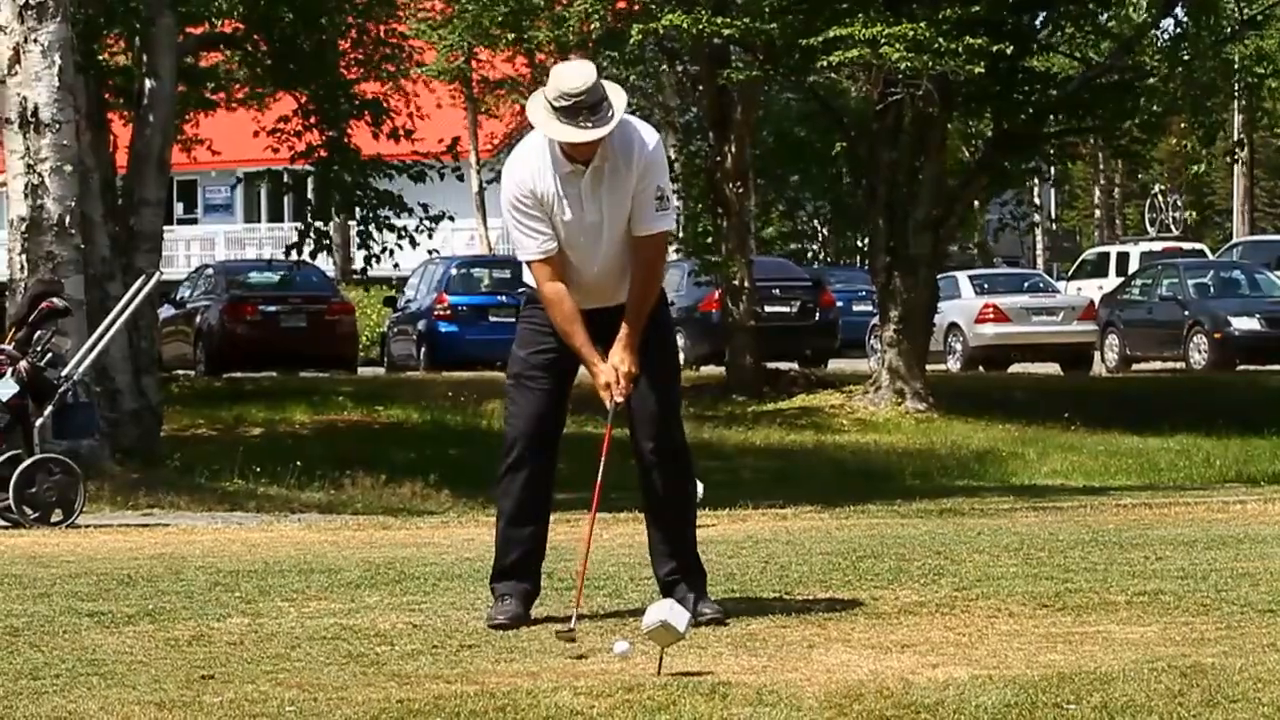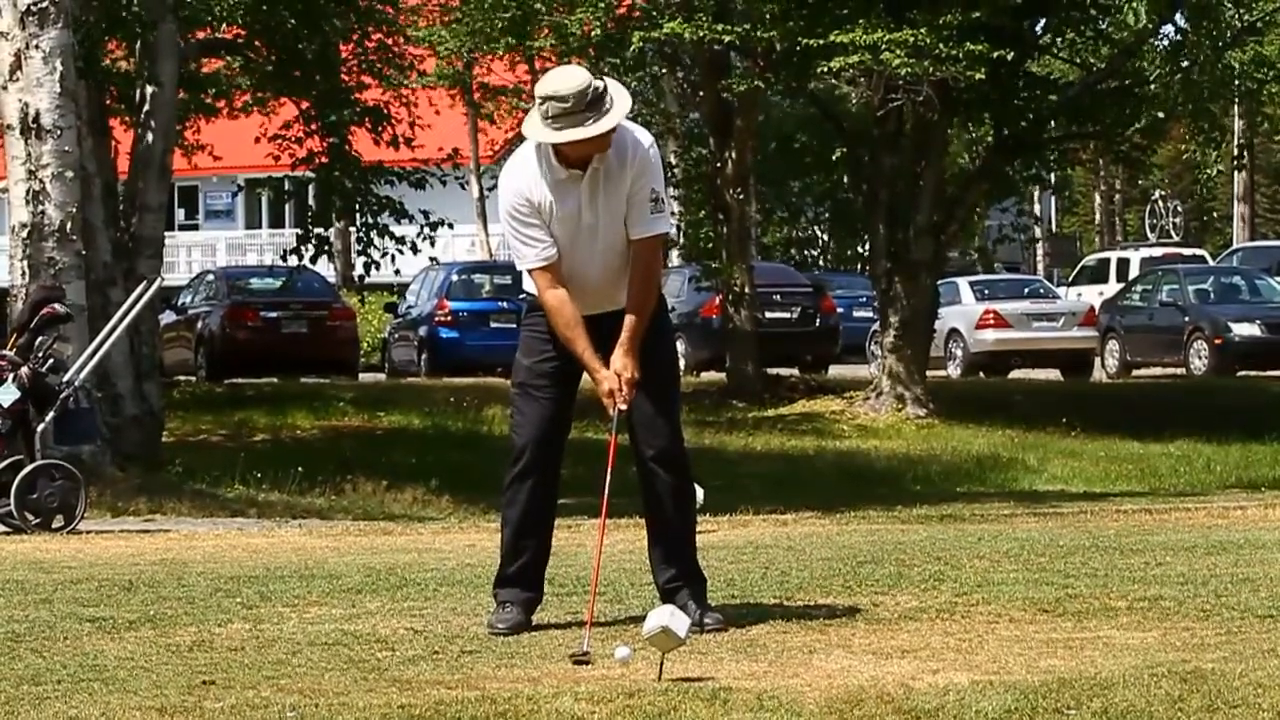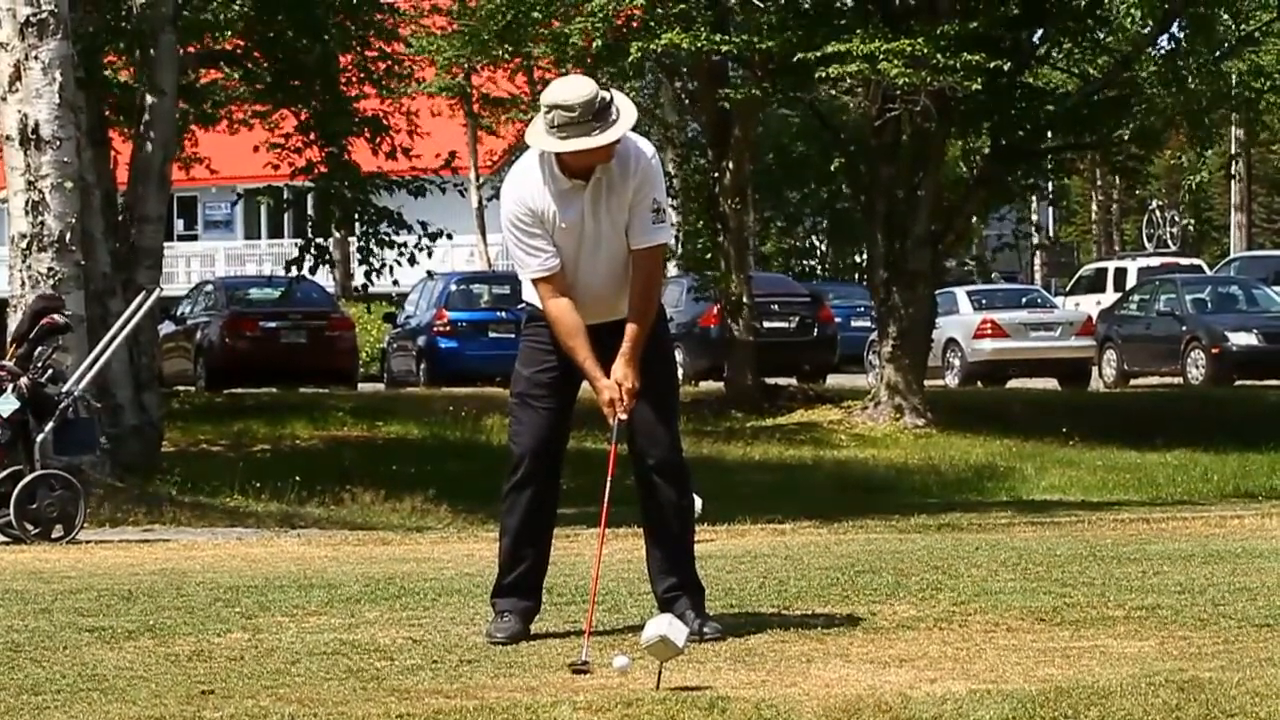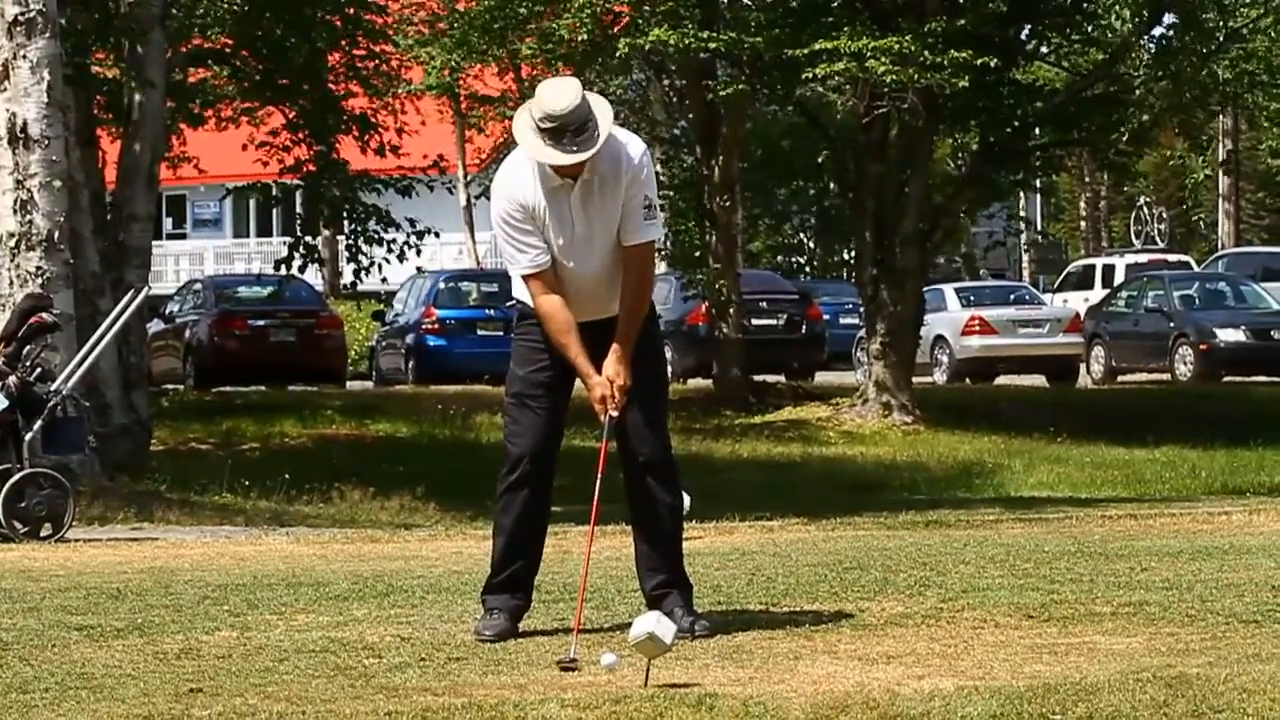
dt=0.7s
person 1, frame 1
left shoulder: (643, 146)
right shoulder: (524, 170)
left elbow: (651, 251)
right elbow: (549, 278)
left wrist: (627, 344)
right wrist: (594, 362)
left hip: (635, 305)
right hip: (552, 309)
left knee: (663, 443)
right knee: (526, 442)
left ankle: (684, 585)
right ankle: (513, 588)
person 1, frame 2
left shoulder: (636, 147)
right shoulder: (519, 179)
left elbow: (648, 254)
right elbow: (549, 286)
left wrist: (627, 348)
right wrist: (595, 369)
left hip: (634, 310)
right hip: (553, 316)
left knee: (662, 449)
right knee: (531, 450)
left ankle: (684, 592)
right ankle: (515, 595)
person 1, frame 3
left shoulder: (638, 159)
right shoulder: (522, 189)
left elbow: (648, 264)
right elbow: (553, 294)
left wrist: (628, 358)
right wrist: (596, 378)
left hip: (634, 320)
right hip: (553, 325)
left knee: (661, 459)
right knee: (531, 458)
left ankle: (682, 601)
right ankle: (513, 603)
person 1, frame 4
left shoulder: (630, 156)
right shoulder: (513, 185)
left elbow: (639, 262)
right elbow: (544, 290)
left wrist: (620, 354)
right wrist: (587, 374)
left hip: (626, 318)
right hip: (545, 324)
left knee: (650, 457)
right knee: (527, 458)
left ankle: (669, 596)
right ankle: (504, 601)
